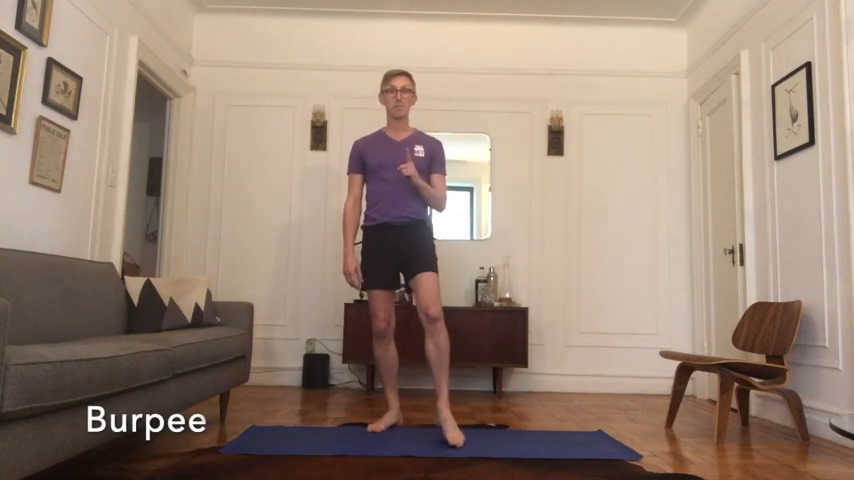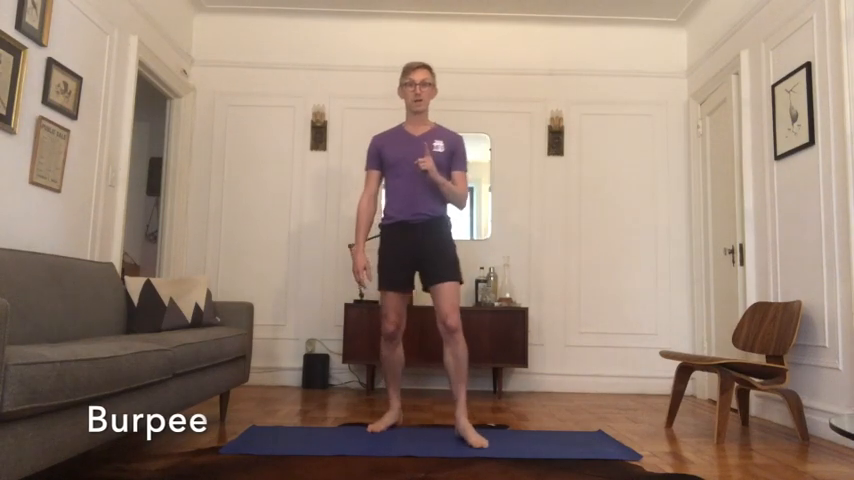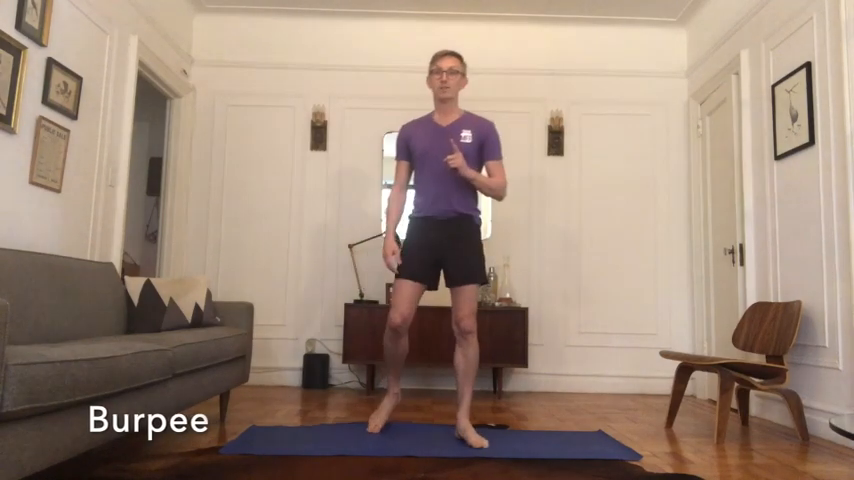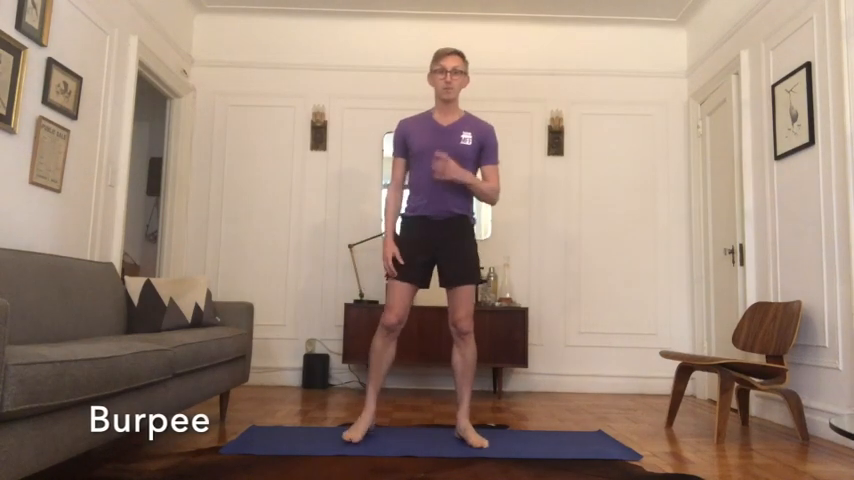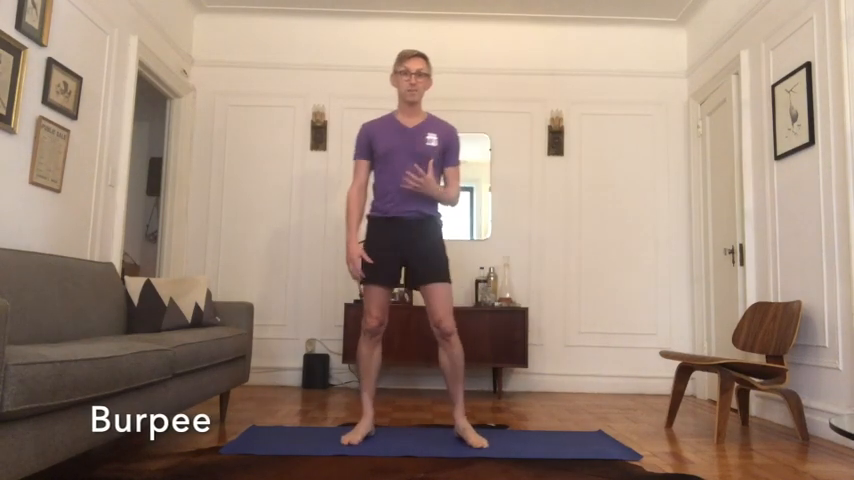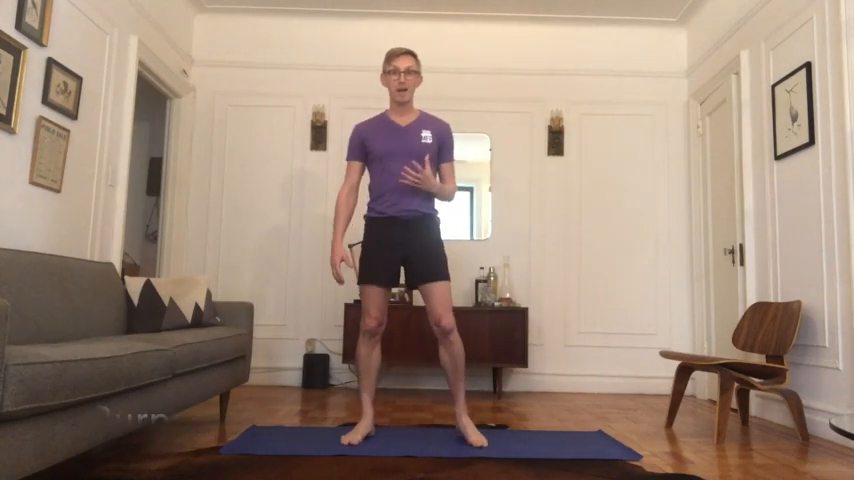
dt=0.4s
person 1, frame 1
left shoulder: (431, 145)
right shoulder: (363, 146)
left elbow: (439, 201)
right elbow: (353, 201)
left wrist: (416, 179)
right wrist: (348, 251)
left hip: (416, 235)
right hip: (377, 238)
left knee: (432, 315)
right knee: (382, 327)
left ankle: (443, 408)
right ankle: (393, 408)
person 1, frame 2
left shoulder: (451, 140)
right shoulder: (382, 142)
left elbow: (461, 198)
right elbow: (368, 198)
left wrist: (435, 175)
right wrist: (358, 248)
left hip: (437, 234)
right hip: (395, 236)
left knee: (451, 325)
right knee: (391, 329)
left ankle: (461, 417)
right ankle: (394, 407)
person 1, frame 3
left shoulder: (482, 129)
right shoulder: (411, 131)
left elbow: (500, 189)
right elbow: (399, 189)
left wrist: (467, 170)
right wrist: (389, 236)
left hip: (463, 231)
right hip: (421, 231)
left knee: (465, 327)
right knee: (397, 321)
left ankle: (463, 419)
right ankle: (392, 391)
person 1, frame 4
left shoulder: (481, 131)
right shoulder: (408, 128)
left elbow: (493, 194)
right elbow: (396, 187)
left wrist: (462, 176)
right wrist: (389, 236)
left hip: (458, 231)
right hip: (414, 229)
left knee: (463, 328)
right knee: (390, 322)
left ankle: (463, 419)
right ankle: (368, 411)
person 1, frame 5
left shoulder: (445, 133)
right shoulder: (372, 130)
left elbow: (453, 195)
right elbow: (357, 189)
left wrist: (433, 189)
right wrist: (352, 240)
left hip: (425, 231)
right hip: (382, 230)
left knee: (445, 327)
right knee: (372, 326)
left ankle: (460, 417)
right ankle: (367, 417)
person 1, frame 6
left shoulder: (439, 129)
right shoulder: (365, 131)
left elbow: (450, 190)
right elbow: (349, 189)
left wrist: (431, 185)
right wrist: (337, 241)
left hip: (424, 230)
right hip: (380, 230)
left knee: (445, 325)
right knee: (371, 326)
left ankle: (462, 414)
right ankle: (367, 416)
